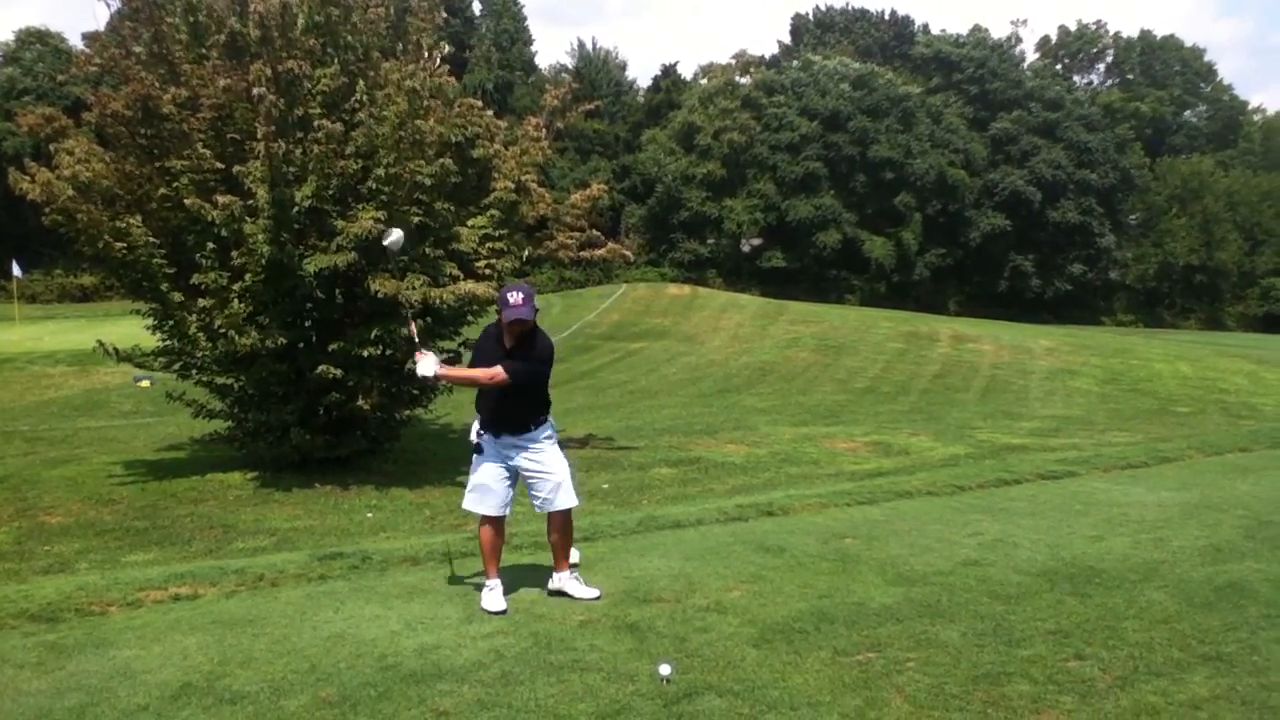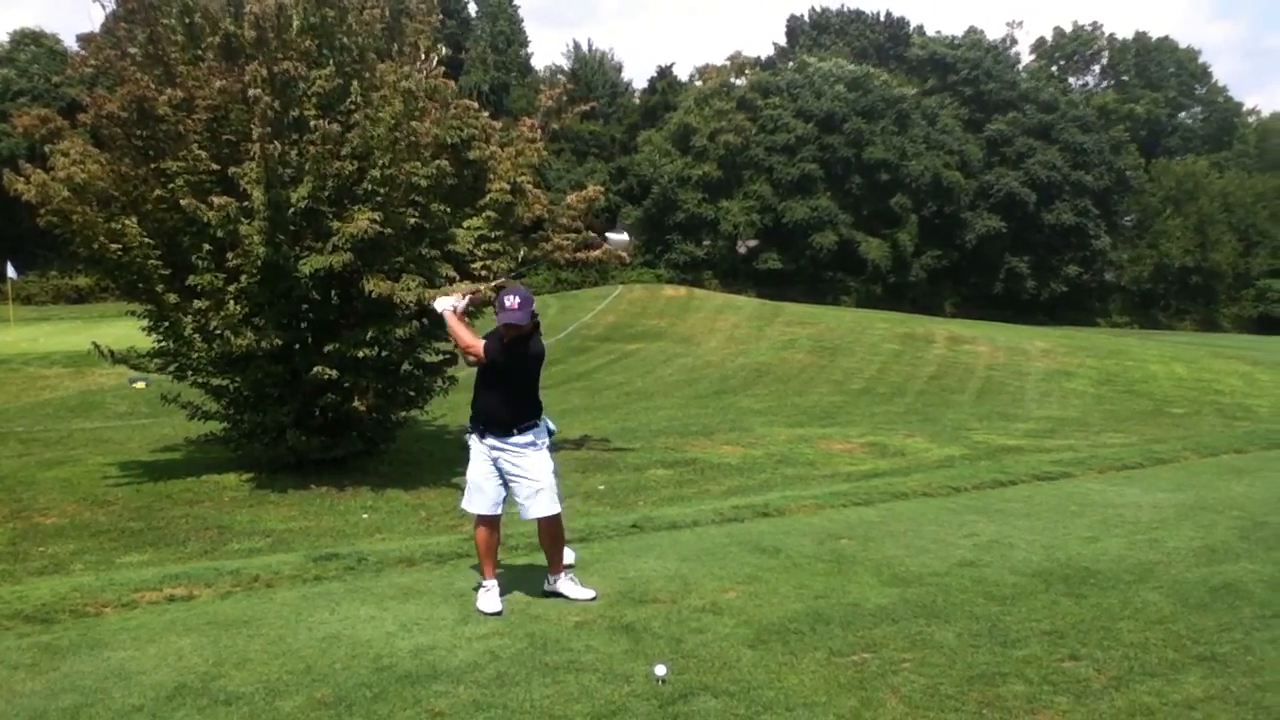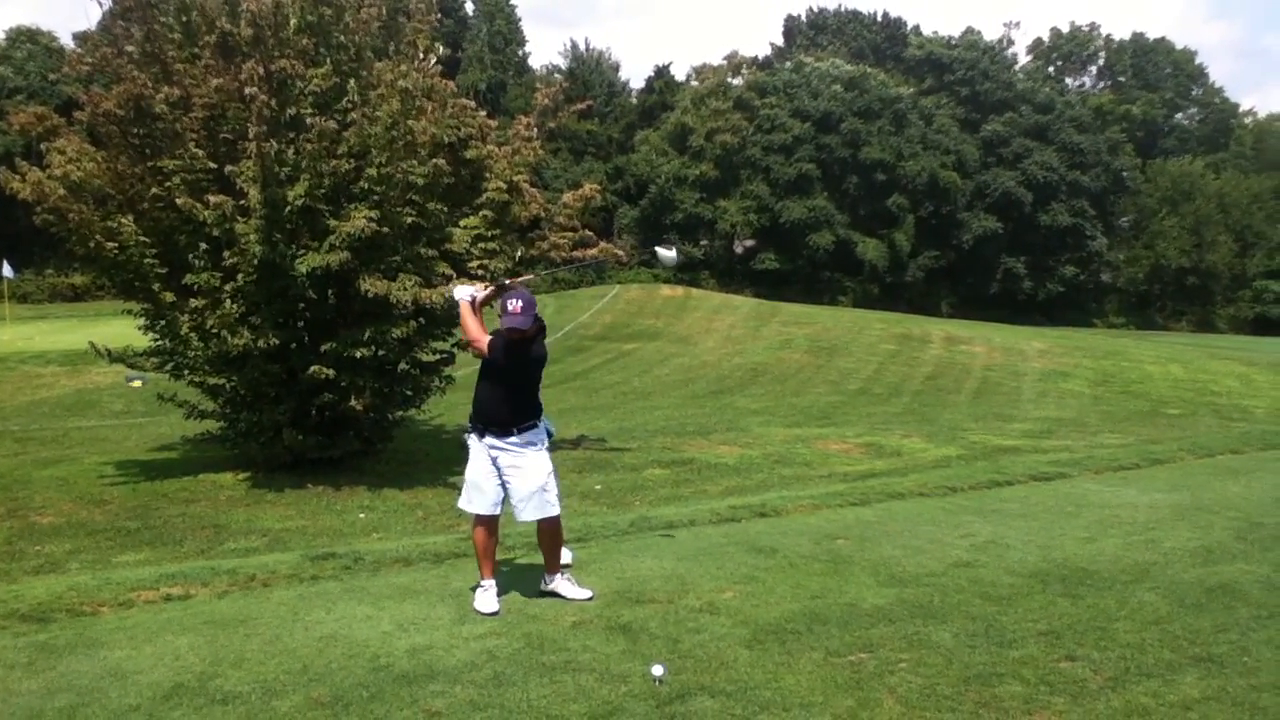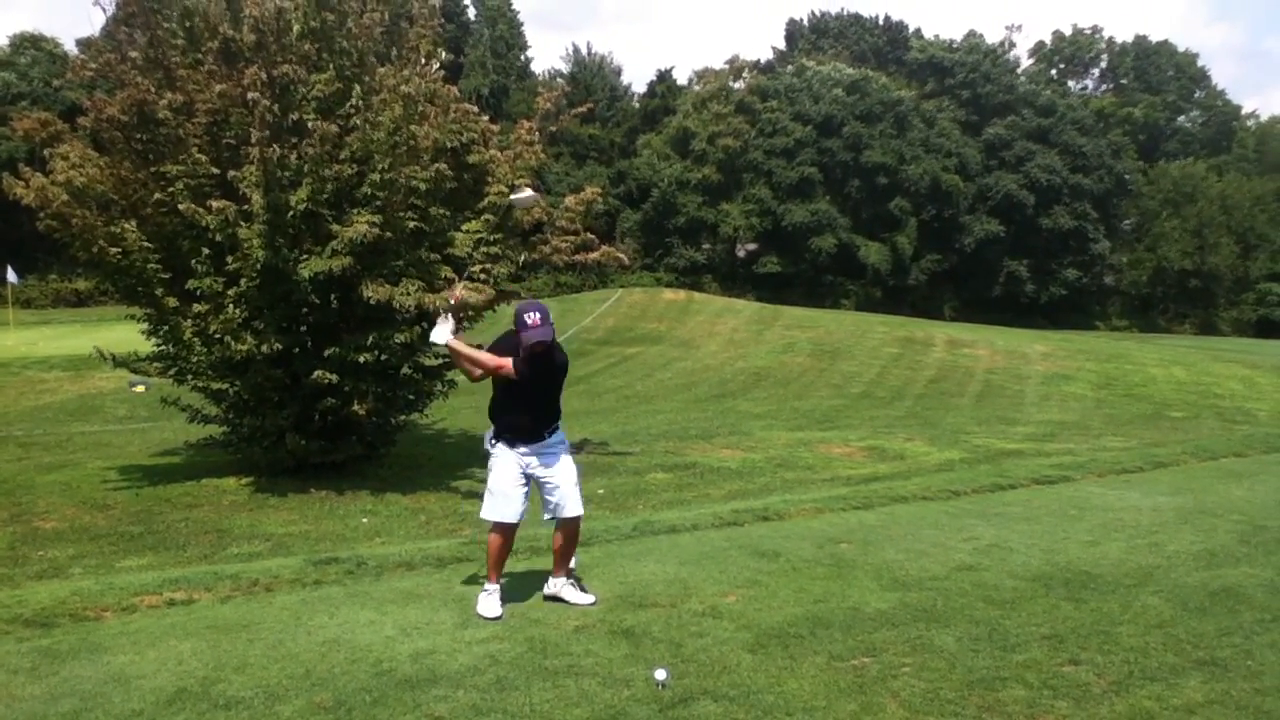
dt=0.2s
person 1, frame 1
left shoulder: (540, 347)
right shoulder: (490, 335)
left elbow: (491, 377)
right elbow: (473, 372)
left wrist: (441, 372)
right wrist: (440, 368)
left hip: (535, 438)
right hip: (492, 438)
left knee: (560, 507)
right knee: (491, 513)
left ankle: (562, 576)
right ankle: (492, 583)
person 1, frame 2
left shoulder: (529, 350)
right shoulder: (502, 334)
left elbow: (474, 347)
right elbow: (473, 356)
left wrist: (447, 311)
right wrist: (458, 314)
left hip: (523, 441)
right hip: (484, 439)
left knee: (547, 512)
right knee: (485, 514)
left ankle: (557, 577)
right ankle: (489, 584)
person 1, frame 3
left shoulder: (531, 350)
right shoulder: (507, 337)
left elbow: (476, 340)
right elbow: (478, 344)
left wrist: (464, 301)
right wrist: (477, 304)
left hip: (522, 442)
right hip: (484, 439)
left knee: (546, 513)
right knee: (484, 514)
left ankle: (554, 577)
right ankle: (487, 584)
person 1, frame 4
left shoulder: (554, 359)
right shoulder: (508, 341)
left elbow: (495, 365)
right elbow: (476, 372)
left wrist: (451, 342)
right wrist: (452, 345)
left hip: (547, 446)
right hip: (507, 446)
left knee: (570, 515)
right knee: (504, 521)
left ankle: (558, 581)
right ankle: (491, 588)
